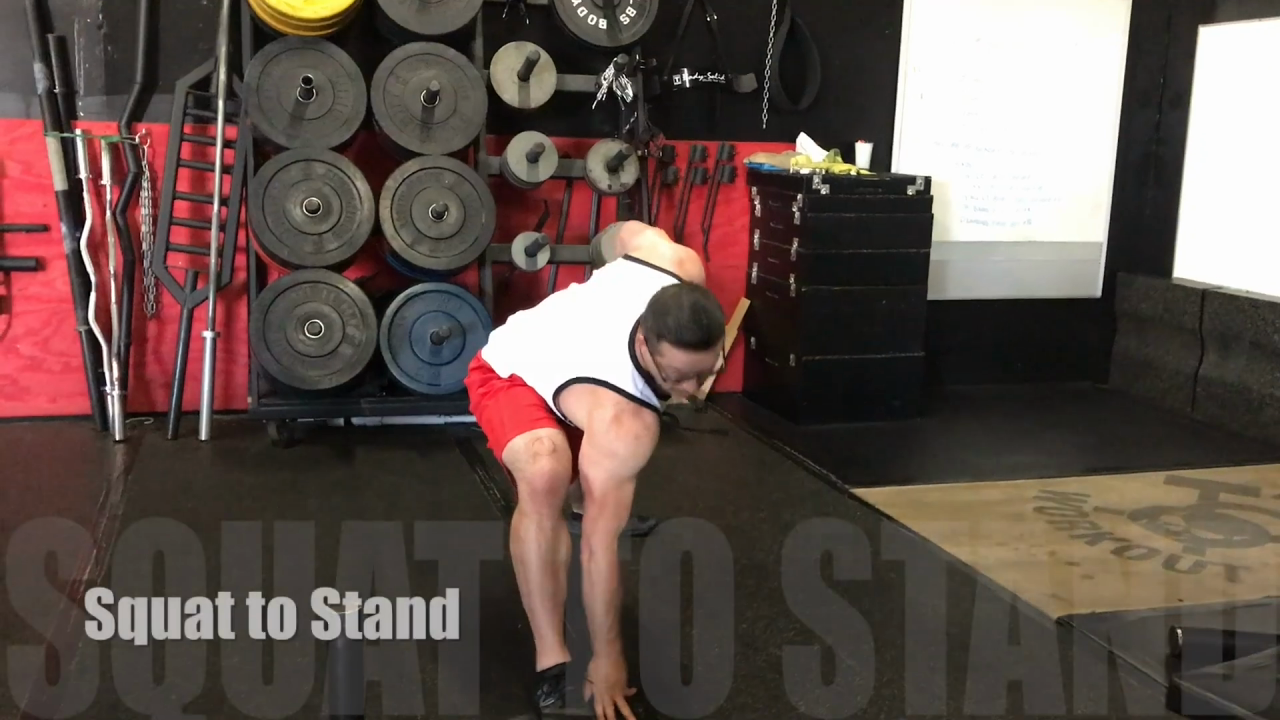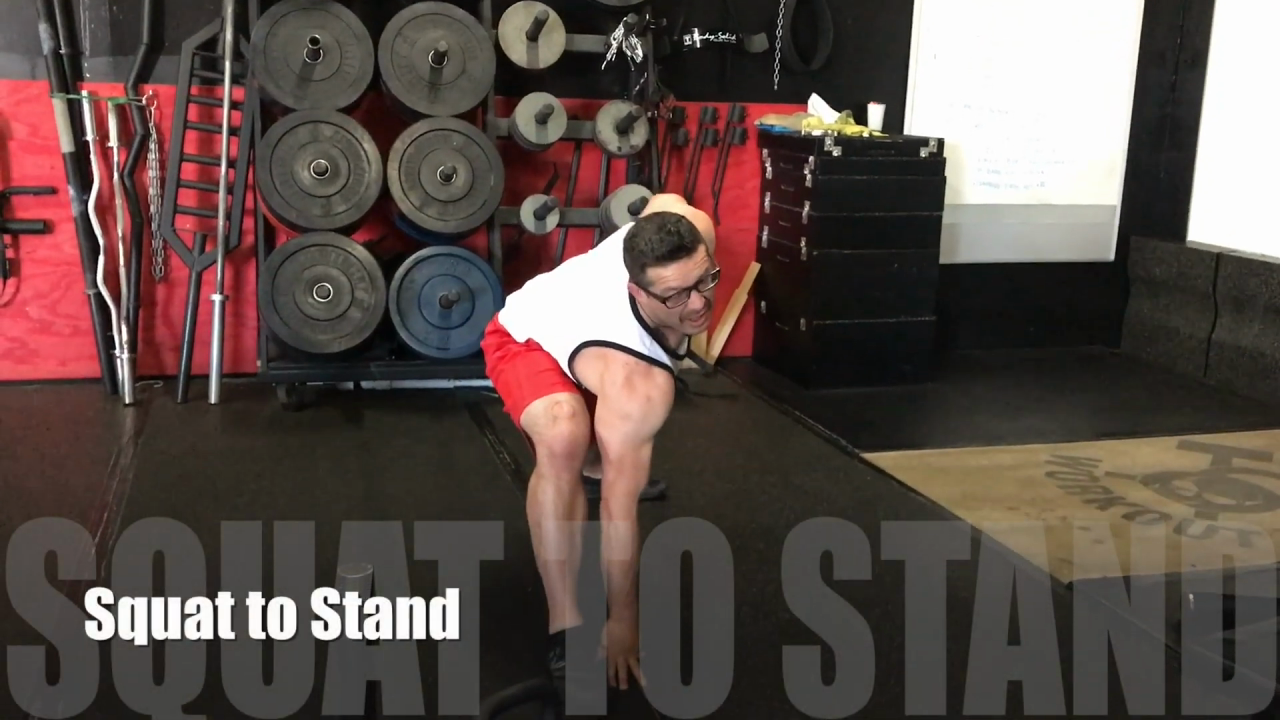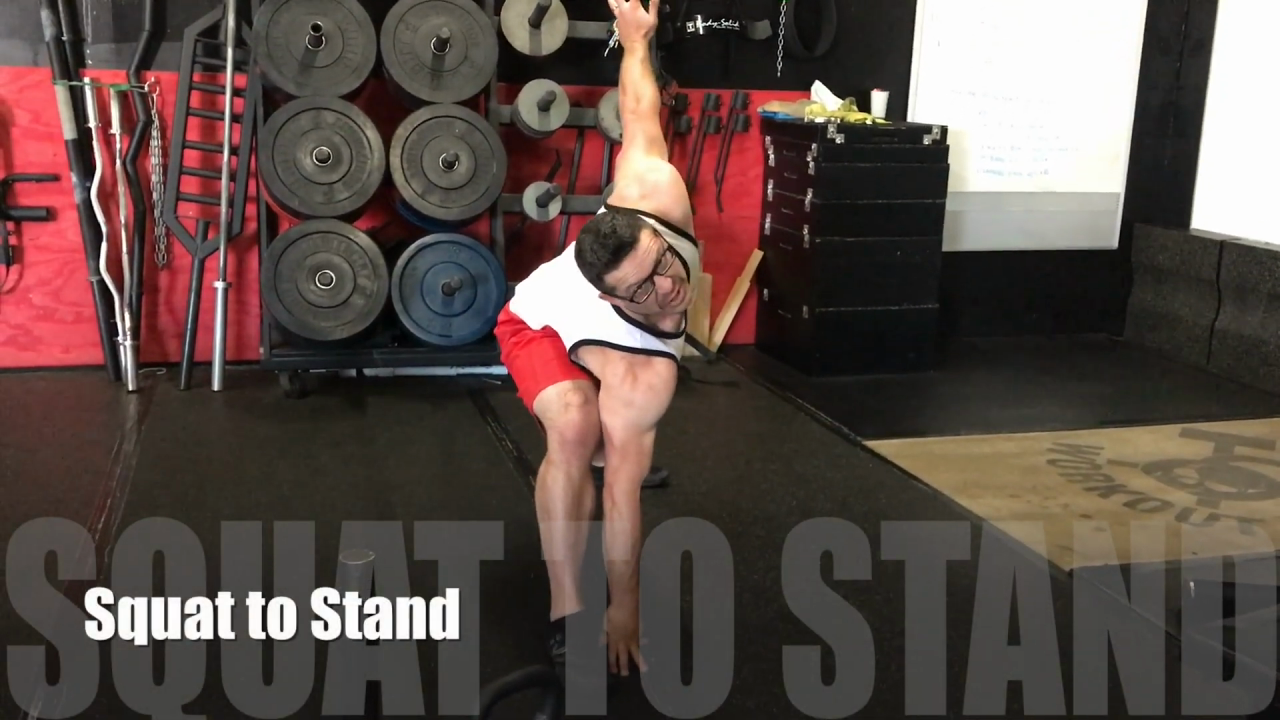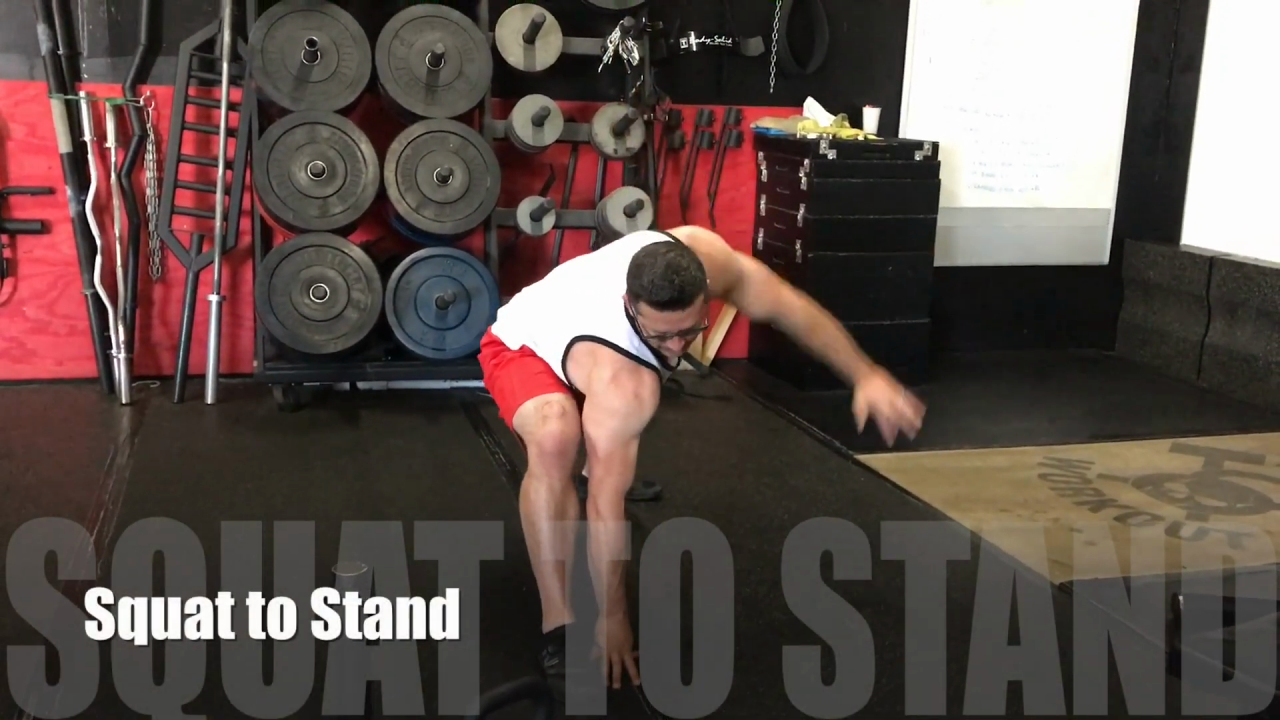
dt=1s
person 1, frame 1
left shoulder: (682, 273)
right shoulder: (621, 418)
left elbow: (632, 232)
right elbow: (600, 541)
right wrist: (608, 659)
left hip: (564, 340)
right hip: (510, 372)
right knee: (546, 474)
left ankle: (583, 481)
right ankle: (552, 665)
person 1, frame 2
left shoulder: (688, 227)
right shoulder: (634, 382)
left elbow: (665, 201)
right elbow: (618, 508)
right wrist: (623, 626)
left hip: (565, 308)
right hip: (524, 336)
right knee: (565, 437)
left ankle: (597, 452)
right ankle: (565, 626)
person 1, frame 3
left shoulder: (654, 196)
right shoulder: (641, 371)
left elbow: (640, 114)
right elbow: (621, 490)
right wrist: (624, 613)
left hip: (562, 291)
right hip: (539, 324)
left knee: (624, 435)
right knee: (577, 430)
right ankle: (568, 612)
person 1, frame 4
left shoulder: (691, 254)
right shoulder: (623, 378)
left elbow: (782, 304)
right elbow: (607, 497)
left wrist: (864, 374)
right wrist: (615, 620)
left hip: (582, 318)
right hip: (521, 346)
right knee: (556, 440)
right ankle: (559, 624)
